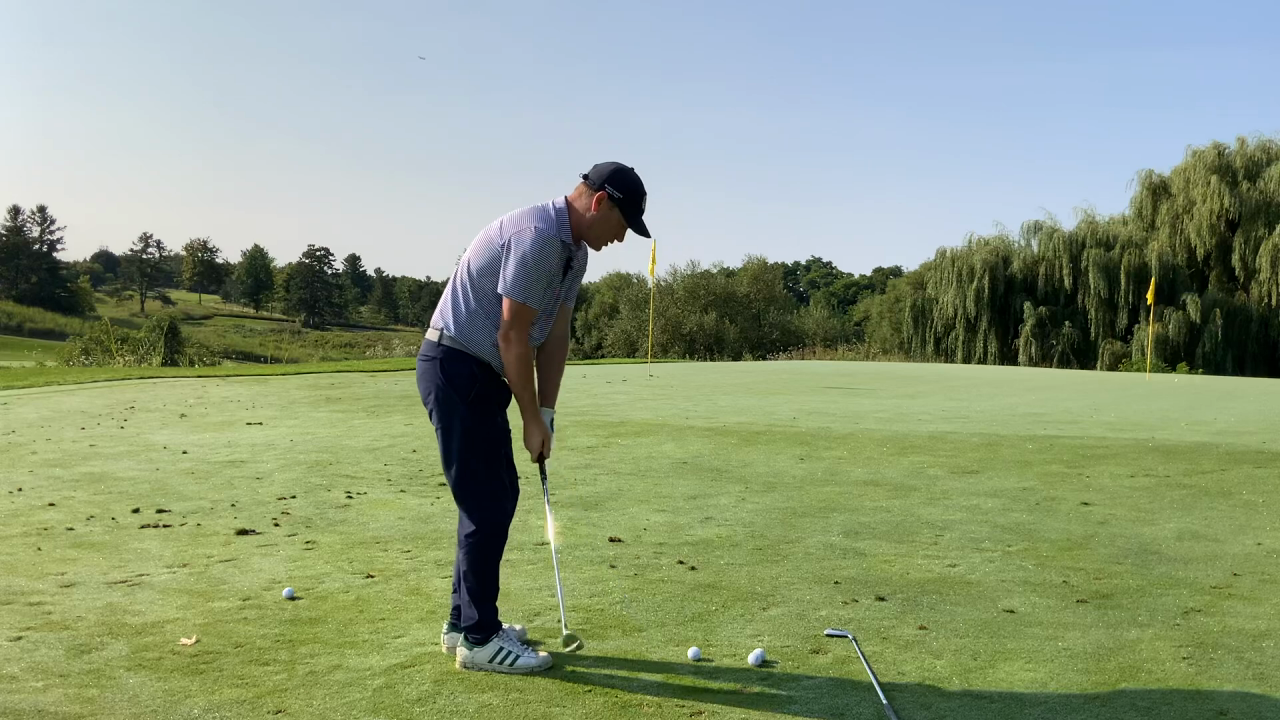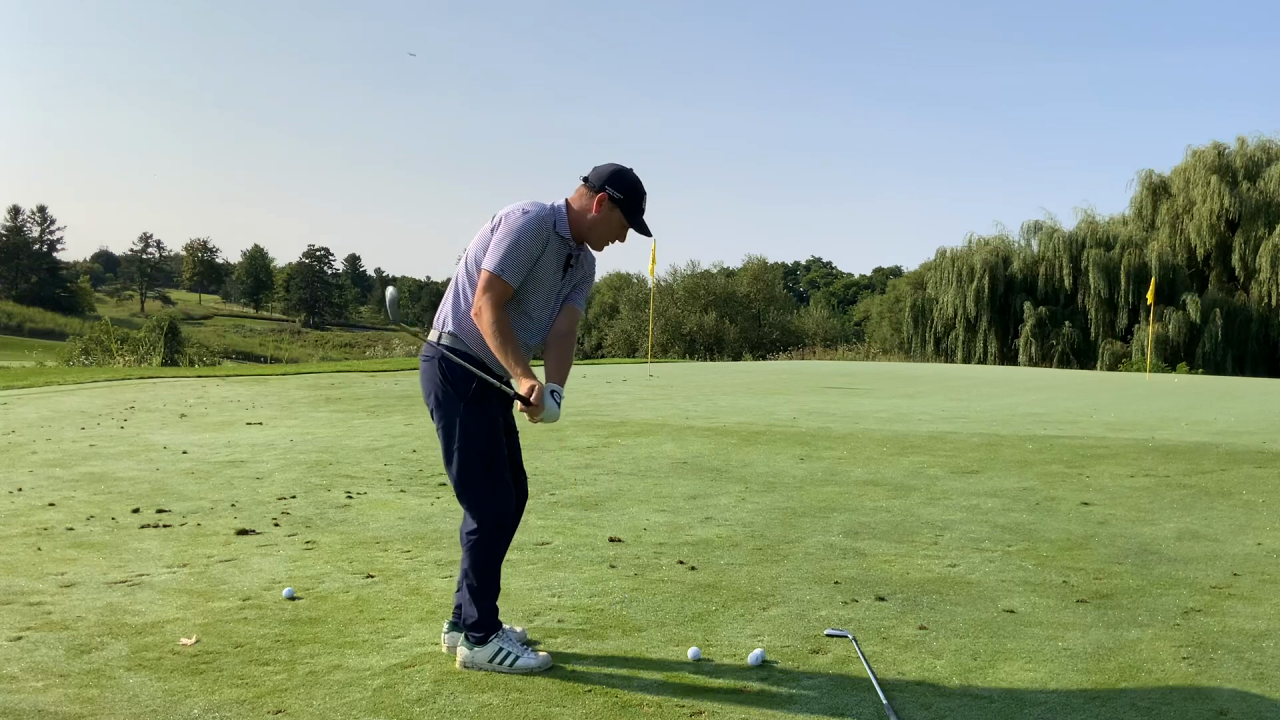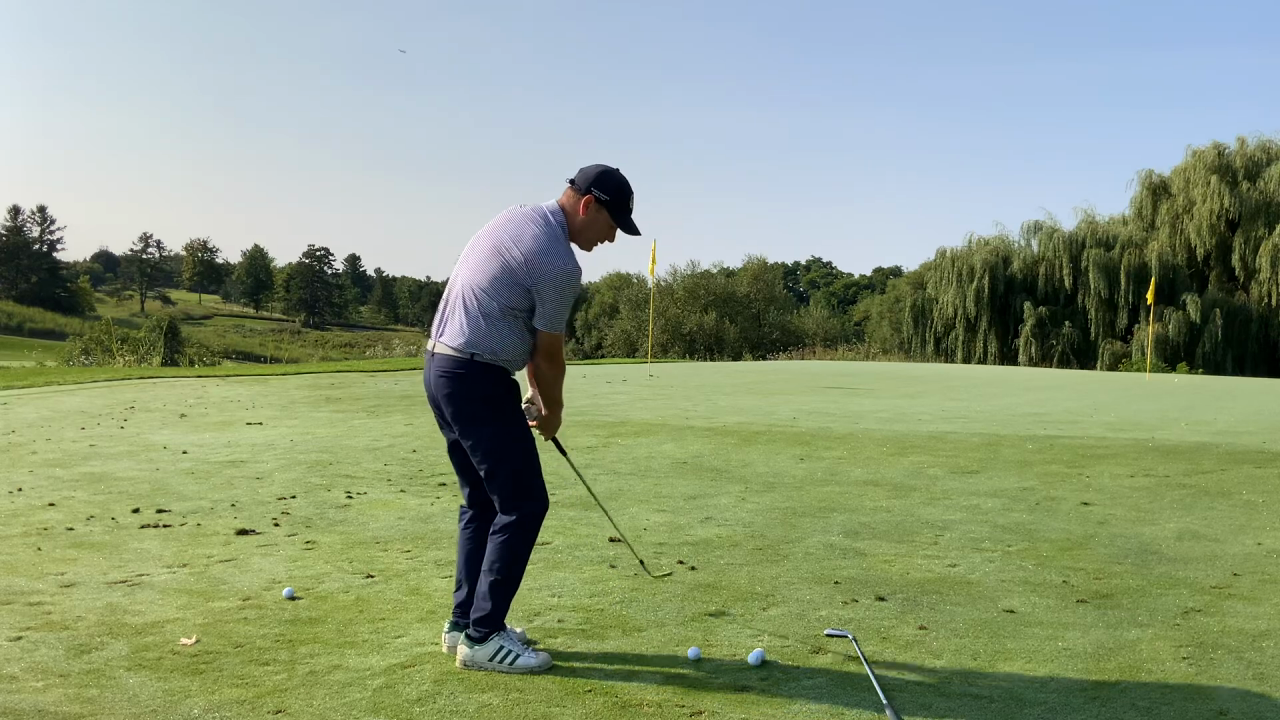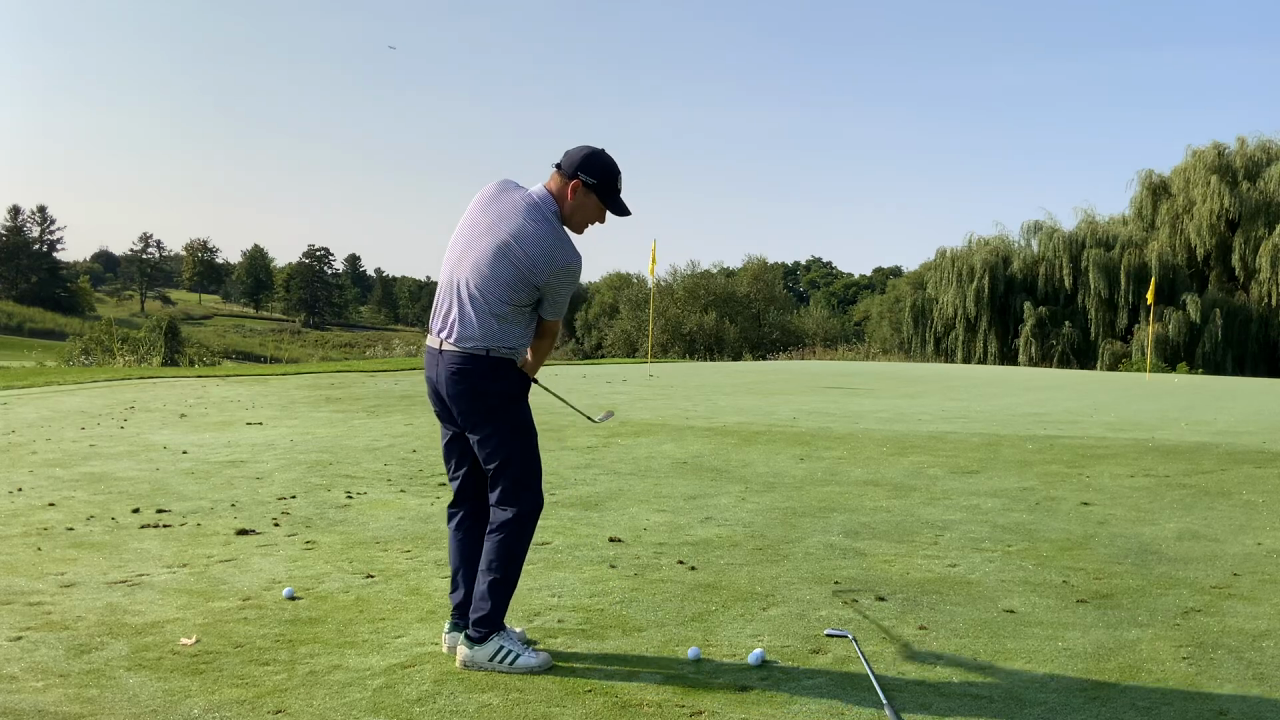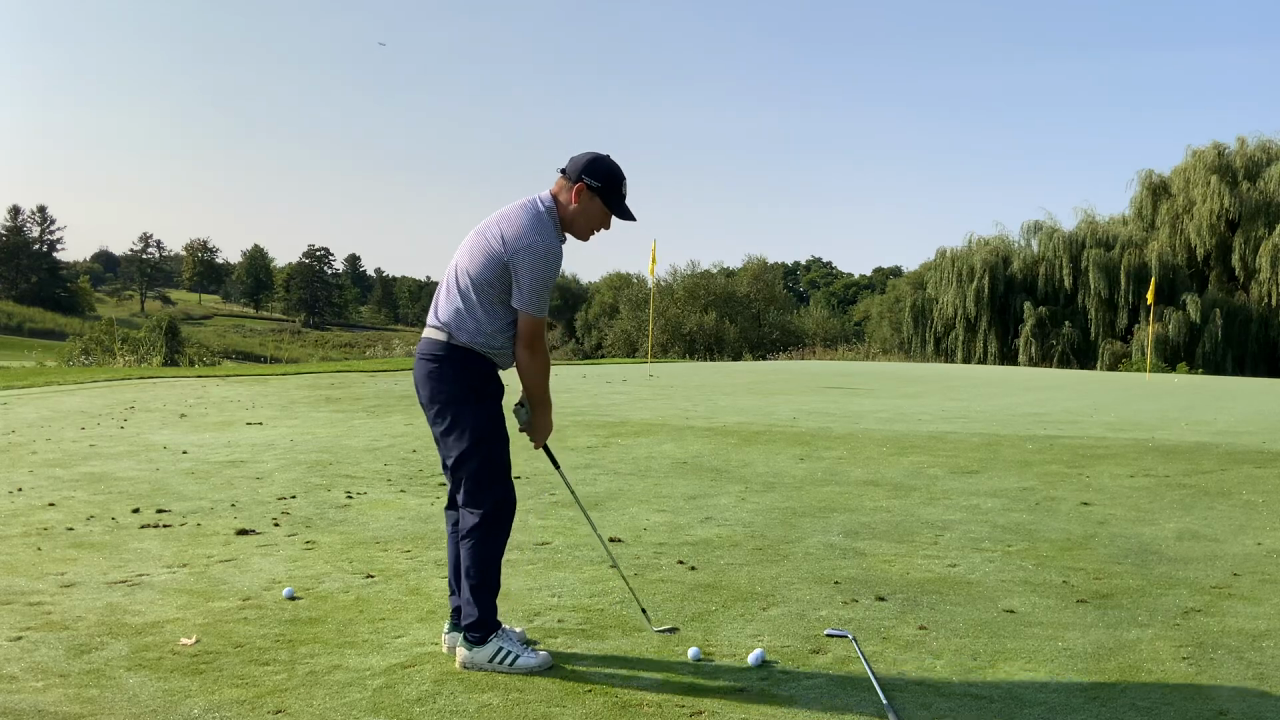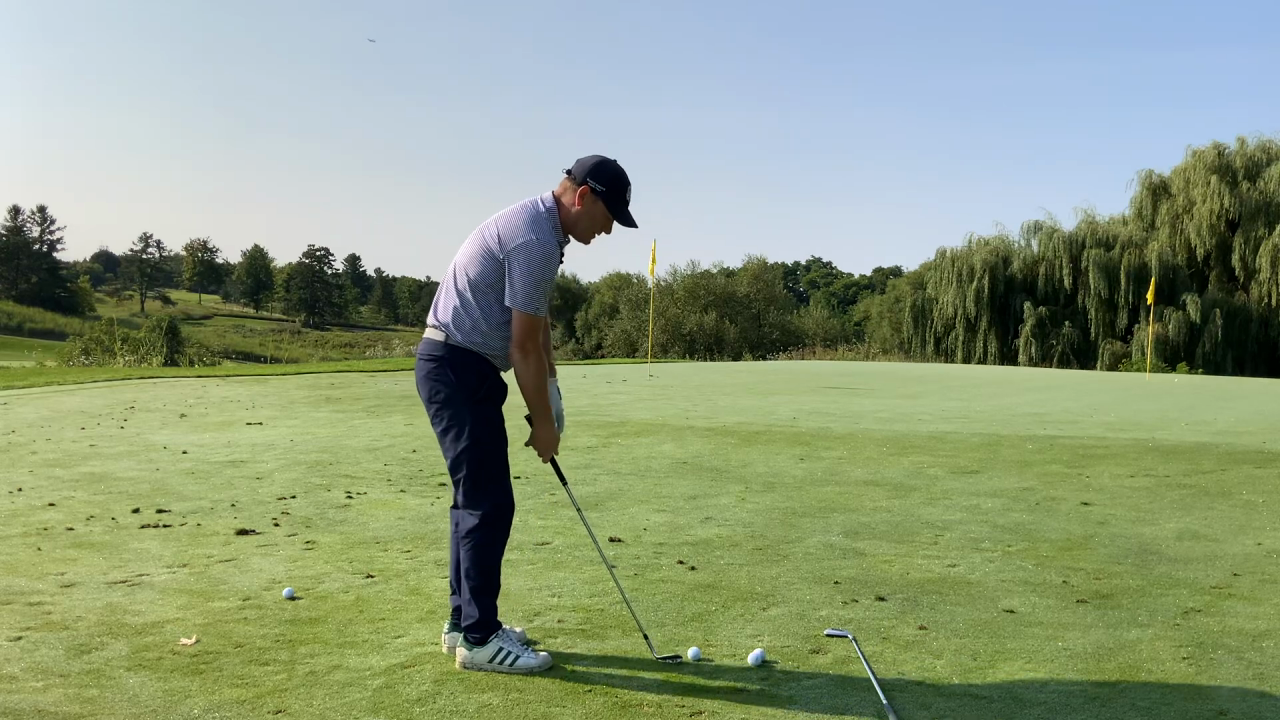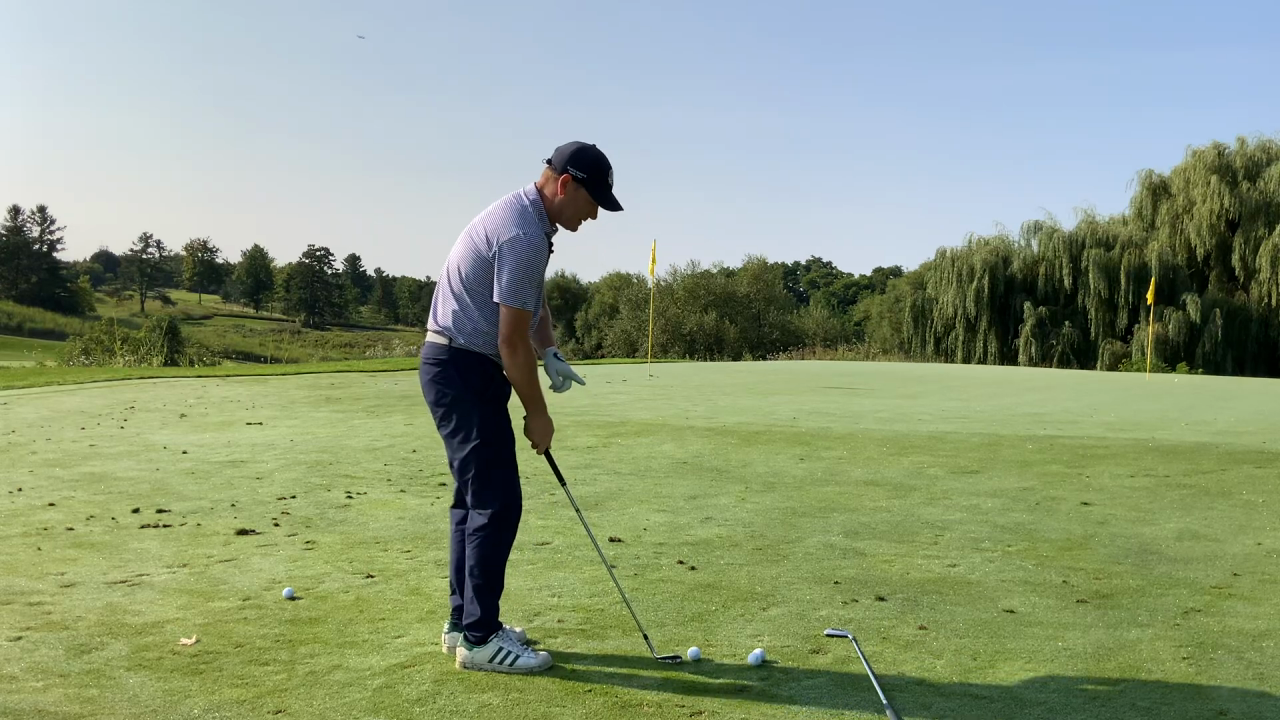
dt=0.4s
person 1, frame 1
left shoulder: (571, 251)
right shoulder: (538, 235)
left elbow: (555, 336)
right elbow: (512, 334)
left wrist: (546, 411)
right wrist: (531, 420)
left hip: (475, 374)
right hip: (457, 370)
left knee: (491, 497)
right knee: (487, 503)
left ankle: (465, 622)
right ankle: (479, 638)
person 1, frame 2
left shoulder: (582, 262)
right shoulder: (528, 223)
left elbow: (562, 332)
right elbow: (484, 308)
left wrist: (553, 392)
right wrist: (522, 377)
left hip: (487, 377)
right hip: (458, 370)
left knee: (508, 497)
right knee: (489, 503)
left ankle: (467, 621)
right ankle: (480, 638)
person 1, frame 3
left shoulder: (521, 216)
right shoulder: (559, 261)
right elbow: (547, 355)
left wrist: (536, 396)
right wrist: (551, 413)
left hip: (447, 371)
right hip: (476, 382)
left knee: (485, 500)
right knee: (523, 503)
left ankle: (465, 620)
right ankle: (482, 636)
person 1, frame 4
left shoulder: (497, 192)
right shoulder: (561, 256)
right elbow: (546, 332)
right wrist: (530, 363)
left hip: (441, 361)
right hip: (484, 375)
left knee: (470, 497)
right knee: (517, 502)
left ankle: (464, 622)
right ankle: (482, 637)
person 1, frame 5
left shoulder: (526, 217)
right shoulder: (540, 243)
right elbow: (531, 343)
left wrist: (529, 393)
right wrist: (542, 413)
left hip: (445, 362)
right hip: (460, 369)
left knee: (469, 498)
right knee: (490, 501)
left ankle: (465, 621)
right ankle: (479, 638)
person 1, frame 6
left shoulder: (538, 226)
right shoulder: (537, 240)
left elbow: (537, 325)
right elbow: (523, 345)
left wrist: (551, 389)
right wrist: (542, 423)
left hip: (458, 367)
right hip: (458, 369)
left knee: (474, 498)
right knee: (489, 502)
left ankle: (465, 621)
right ankle: (479, 637)
person 1, frame 7
left shoulder: (523, 215)
right shoulder: (524, 235)
left elbow: (533, 304)
right elbow: (511, 340)
left wrist: (551, 353)
right wrist: (537, 413)
left hip: (457, 367)
right hip: (464, 371)
left knee: (475, 498)
right knee: (497, 502)
left ankle: (464, 621)
right ankle: (480, 637)
